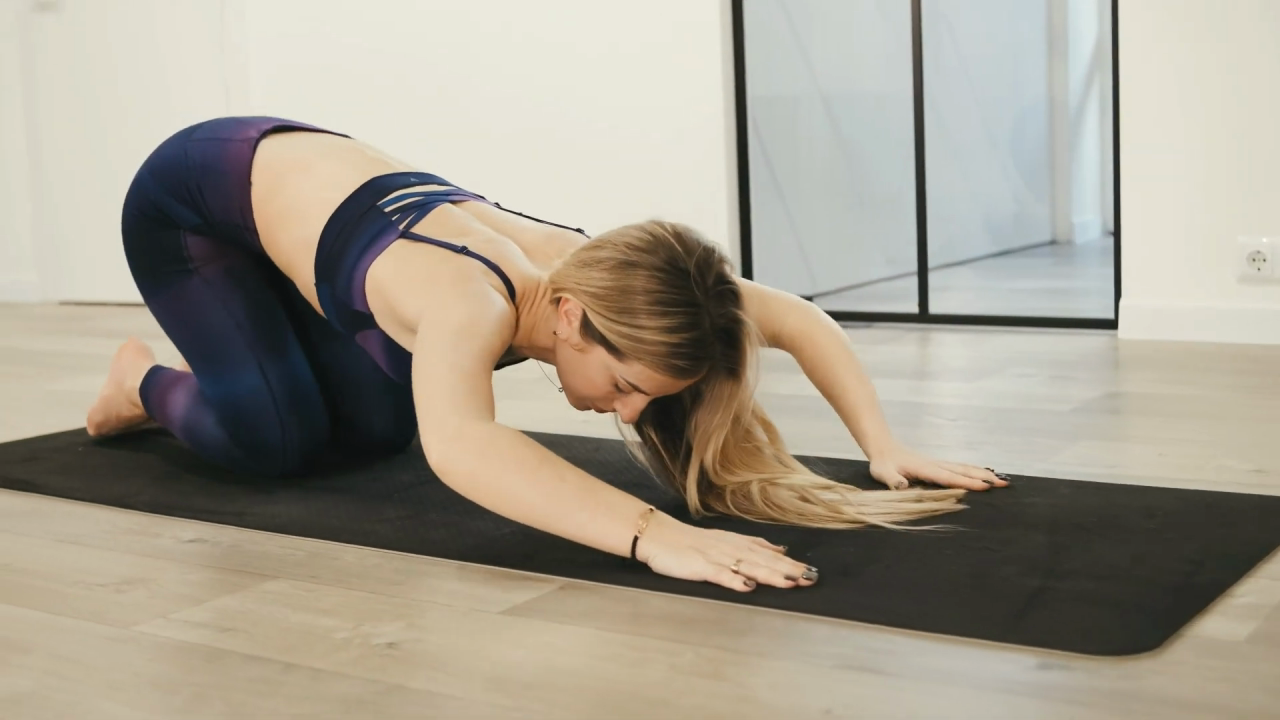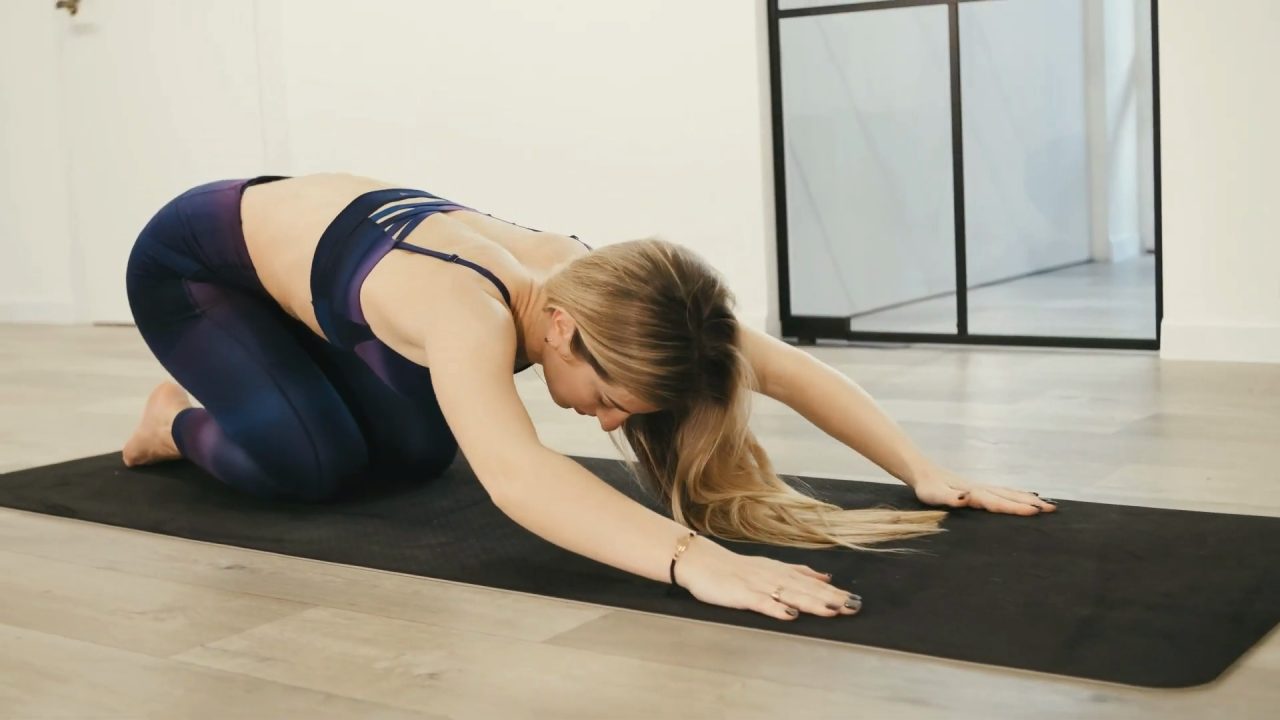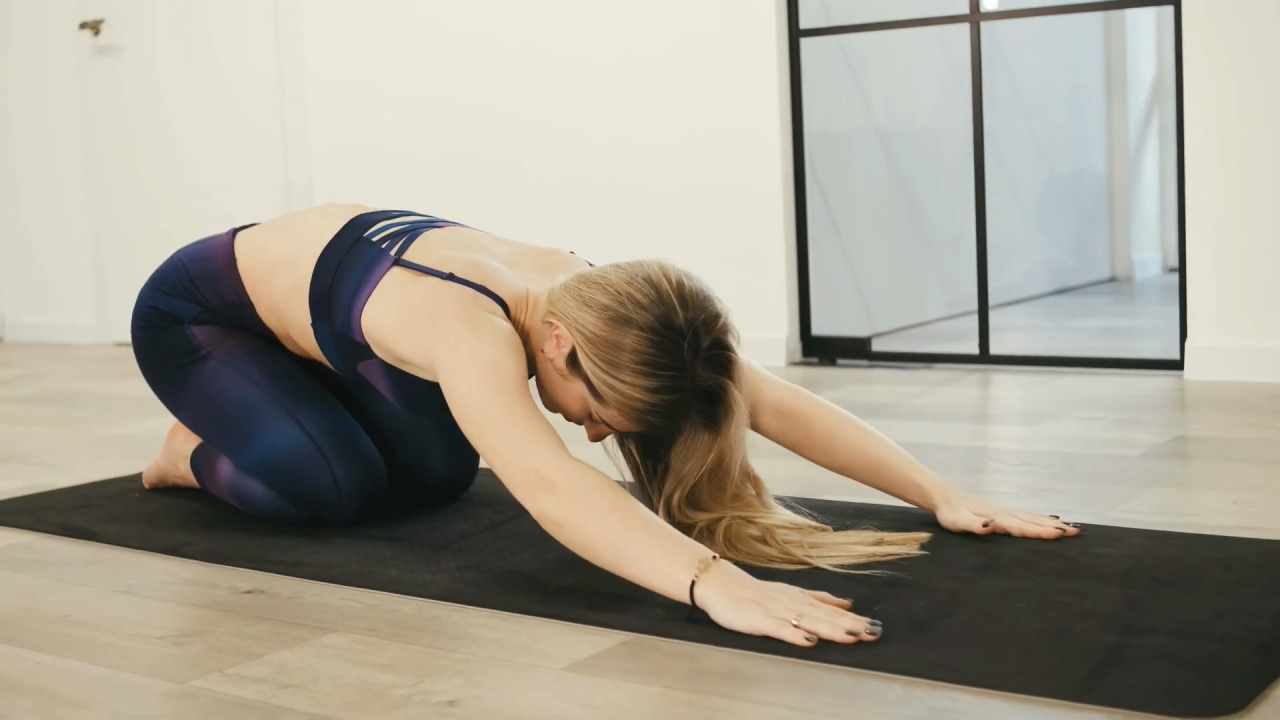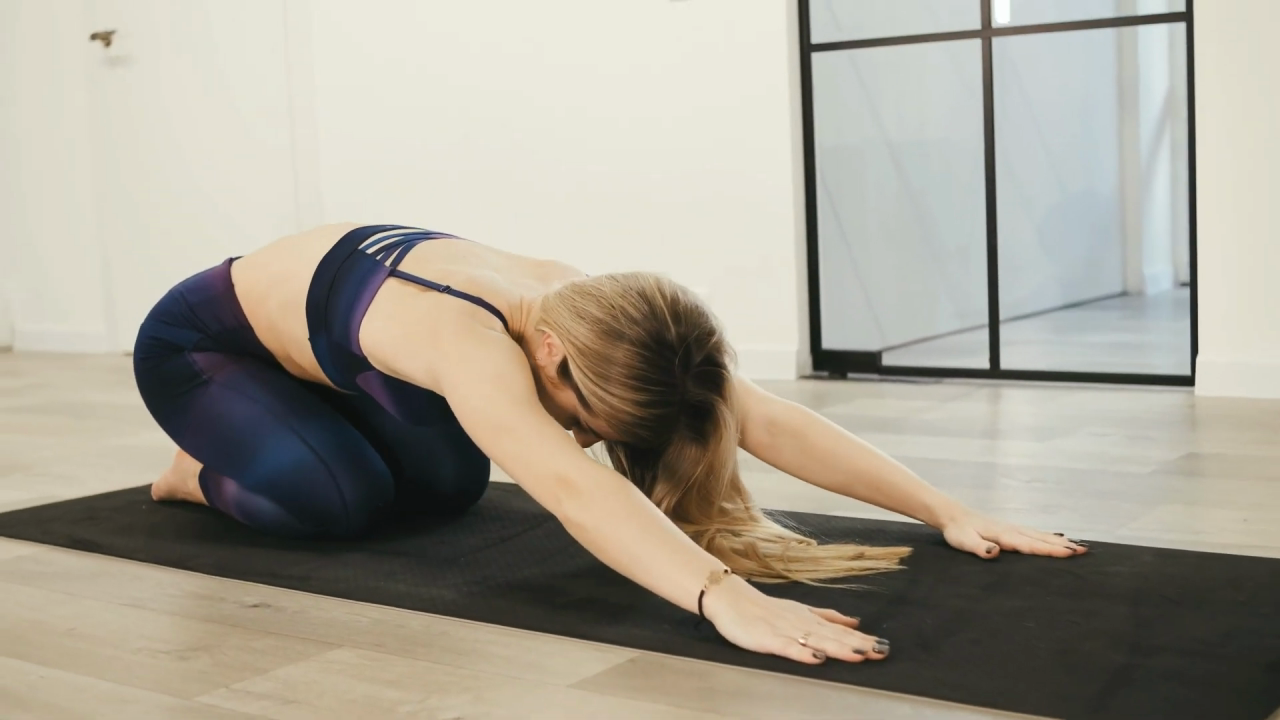
dt=0.5s
person 1, frame 1
left shoulder: (598, 278)
right shoulder: (473, 302)
left elbow: (796, 318)
right elbow: (458, 445)
left wrist: (883, 447)
right wrist: (652, 532)
left hip: (303, 181)
right hip: (192, 195)
left knee: (377, 428)
right knee: (276, 437)
left ankle: (212, 370)
right ankle: (150, 383)
person 1, frame 2
left shoulder: (593, 285)
right shoulder: (469, 308)
left elbow: (788, 367)
right elbow: (513, 474)
left wrist: (925, 472)
right wrist: (696, 562)
left hip: (295, 251)
right hip: (193, 258)
left knee: (415, 453)
right knee: (312, 460)
left ankle: (243, 400)
right ankle: (182, 422)
person 1, frame 3
left shoulder: (593, 301)
right shoulder: (469, 327)
left elbow: (774, 402)
right elbow: (548, 485)
left wrist: (941, 495)
right wrist: (716, 583)
left hip: (303, 298)
right hip: (196, 309)
left knee: (436, 473)
right knee: (332, 483)
left ankle: (274, 421)
right ankle: (199, 453)
person 1, frame 4
left shoulder: (589, 312)
right shoulder: (467, 340)
left elbow: (767, 420)
right elbow: (565, 487)
left wrist: (948, 511)
right wrist: (724, 596)
left hip: (307, 341)
right hip: (196, 338)
left knee: (446, 482)
right knee: (338, 495)
left ankle: (277, 436)
right ankle: (206, 470)
